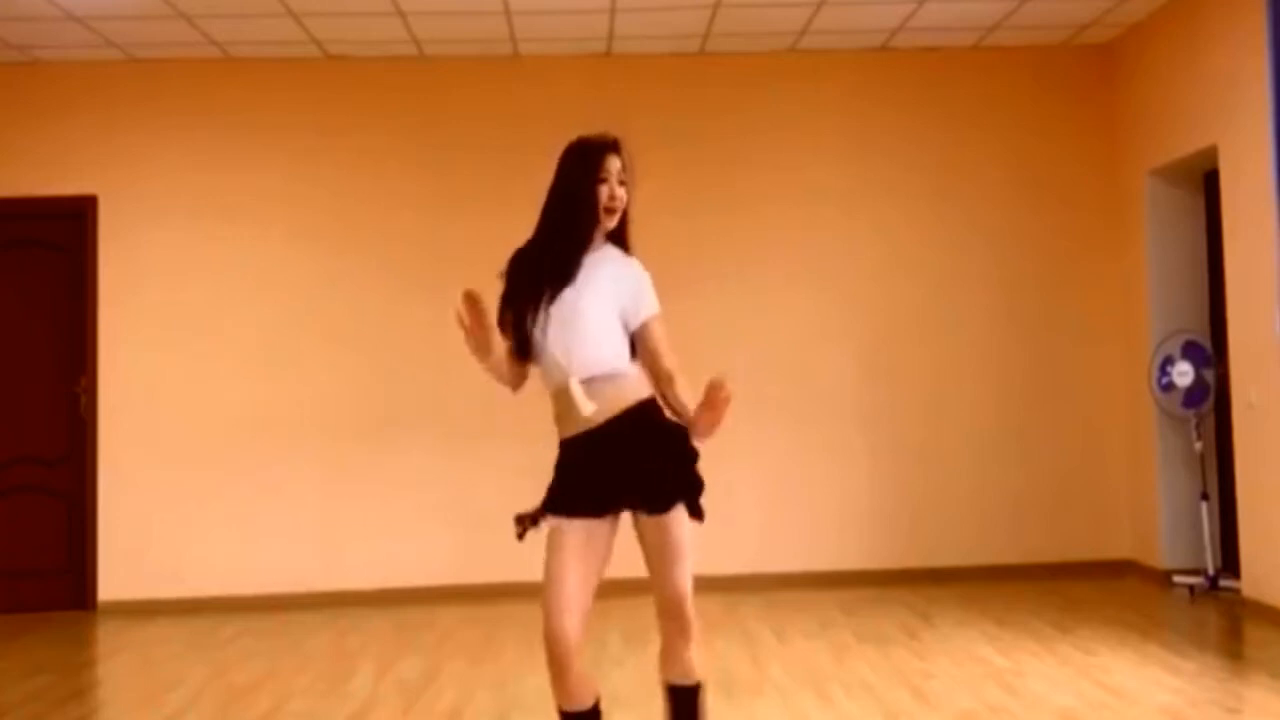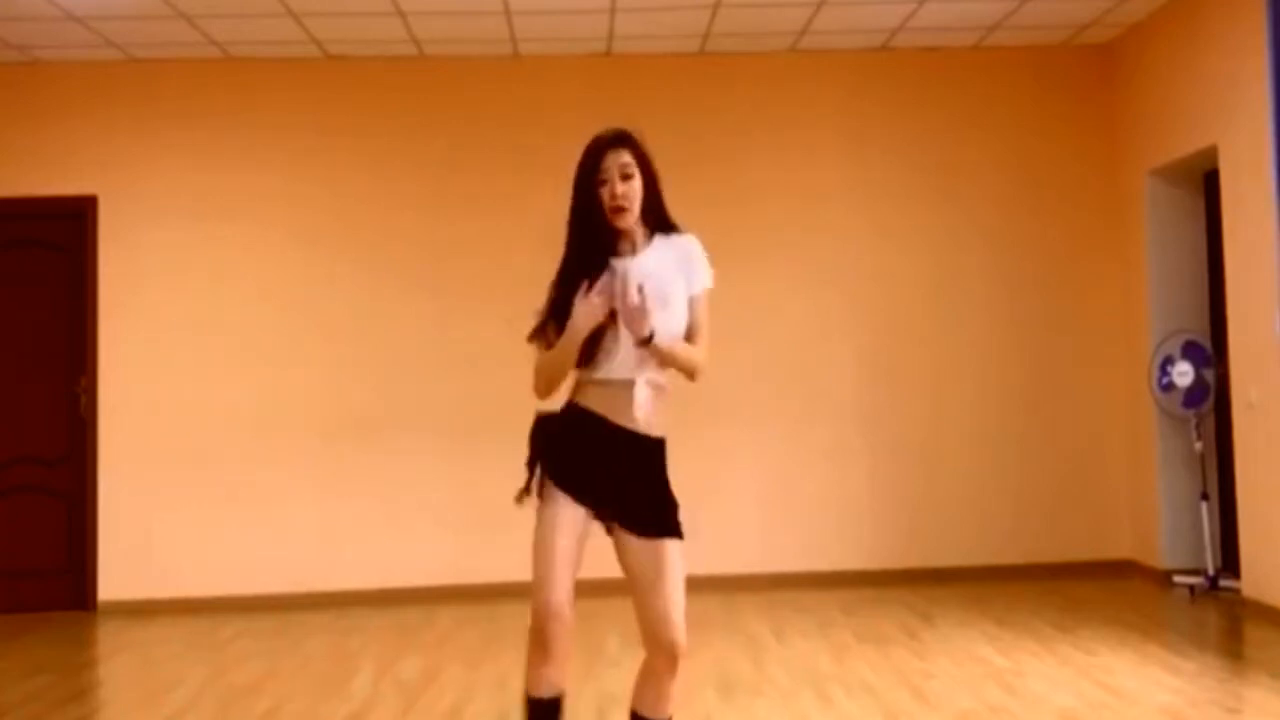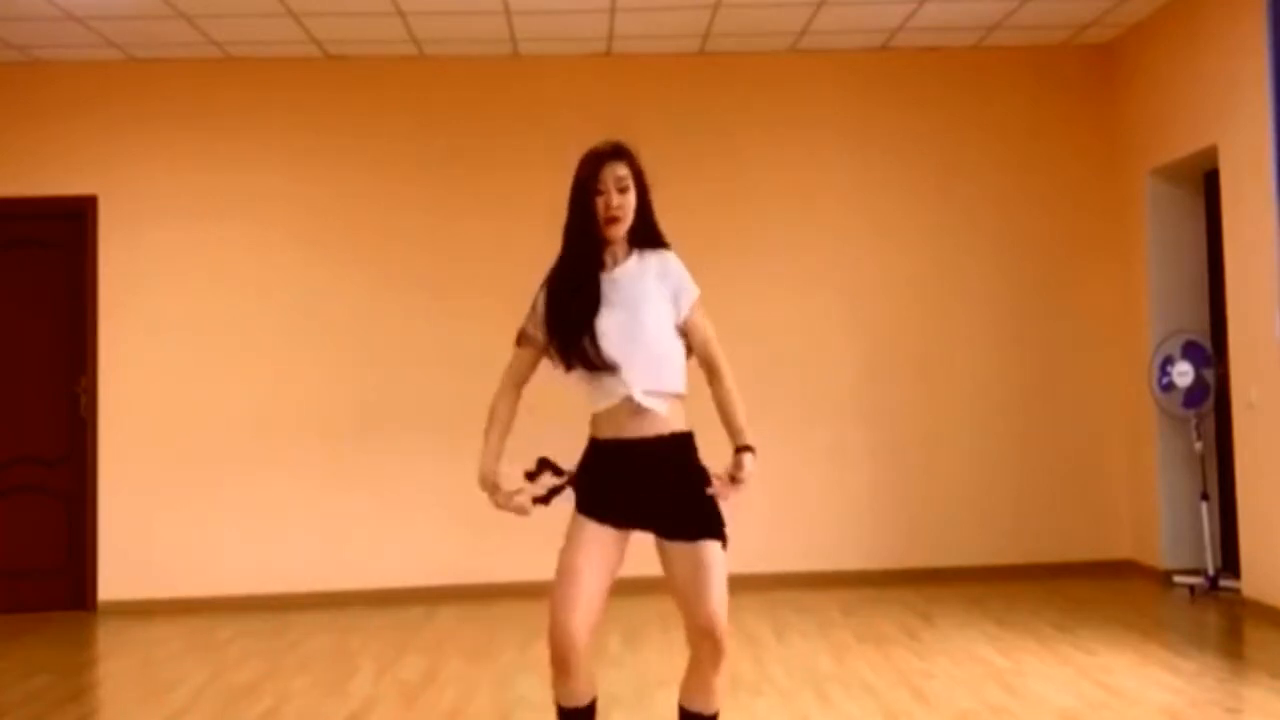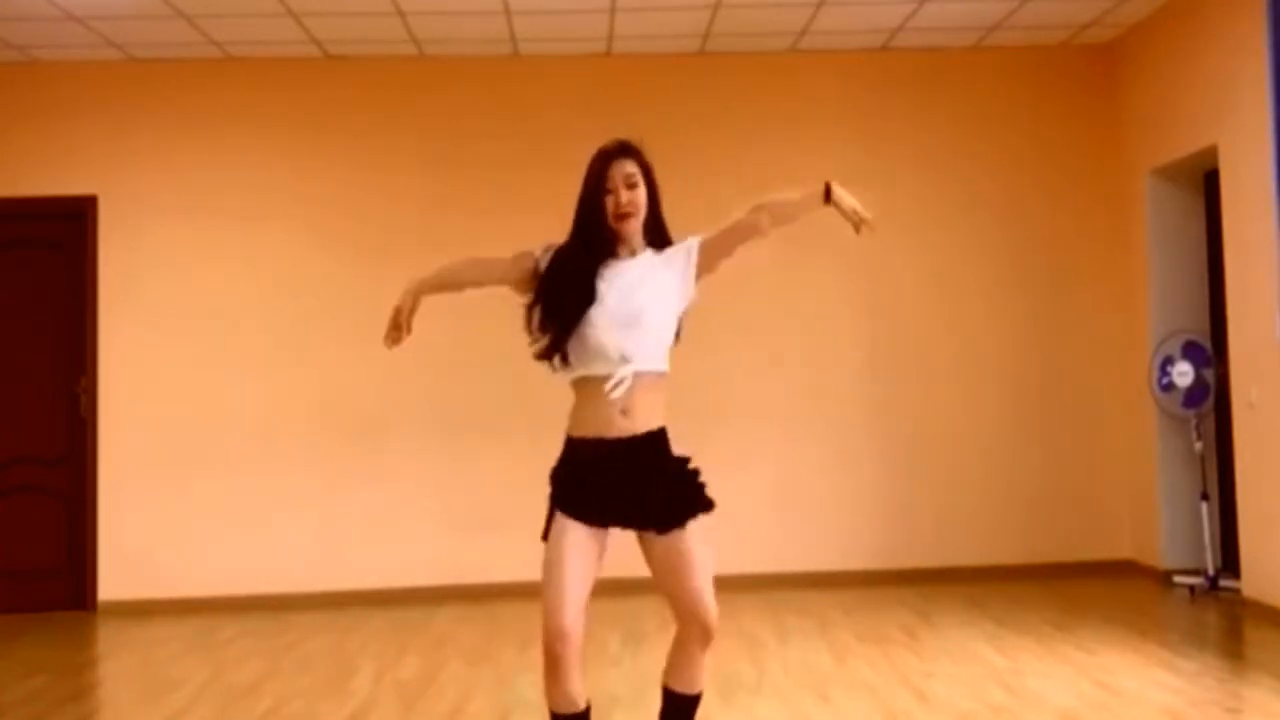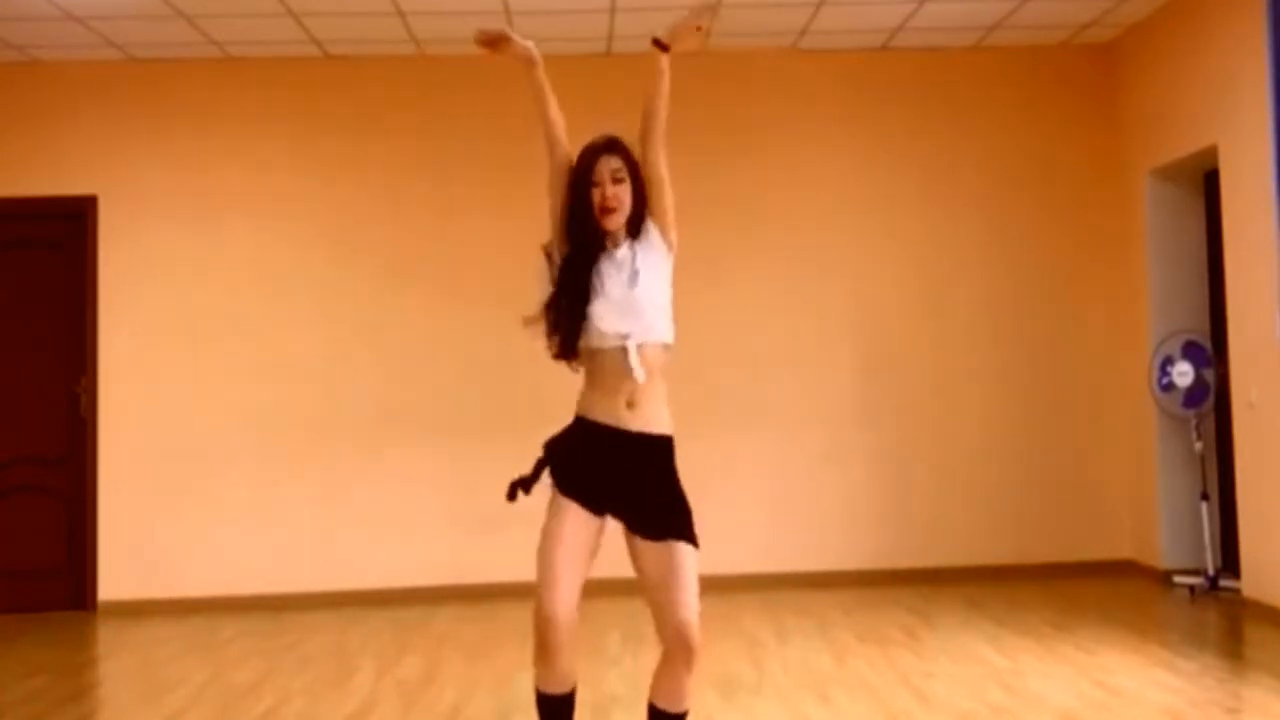
dt=1s
person 1, frame 1
left shoulder: (625, 273)
right shoulder: (535, 266)
left elbow: (665, 371)
right elbow: (514, 373)
left wrist: (694, 418)
right wrist: (488, 355)
left hip: (646, 441)
right hip: (582, 464)
left knee: (677, 613)
right knee: (562, 639)
person 1, frame 2
left shoulder: (683, 253)
right shoulder: (585, 275)
left elbow: (698, 362)
right elbow: (543, 382)
left wrist: (648, 335)
right wrist: (582, 325)
left hip: (641, 460)
right hip: (574, 446)
left knee: (668, 645)
right knee: (551, 618)
person 1, frame 3
left shoulder: (665, 271)
right shoulder: (562, 291)
left elbow: (716, 367)
right elbow: (512, 383)
left wrist: (742, 447)
right wrist: (489, 467)
left hip: (678, 466)
right hip: (609, 471)
left knee: (711, 638)
right knee: (567, 643)
person 1, frame 4
left shoulder: (678, 262)
right shoulder: (566, 267)
left elbow: (758, 220)
right elbow: (486, 268)
left wrist: (827, 194)
right wrist: (417, 289)
left hip: (652, 461)
right hip: (584, 467)
left knee: (699, 624)
right knee: (560, 637)
person 1, frame 5
left shoulder: (657, 247)
right shoulder: (572, 259)
left elbow: (653, 143)
right elbow: (558, 154)
right wrist: (532, 63)
left hip: (652, 462)
right hip: (587, 453)
left knee: (683, 639)
right knee: (553, 625)
